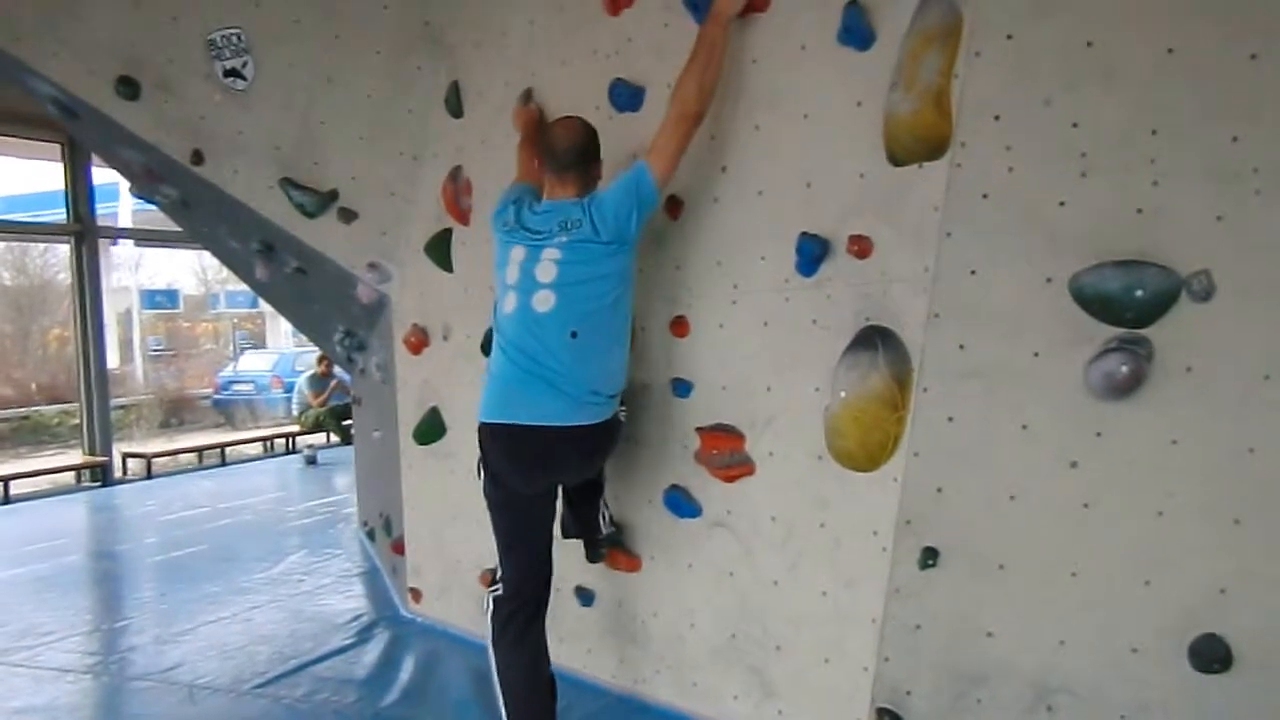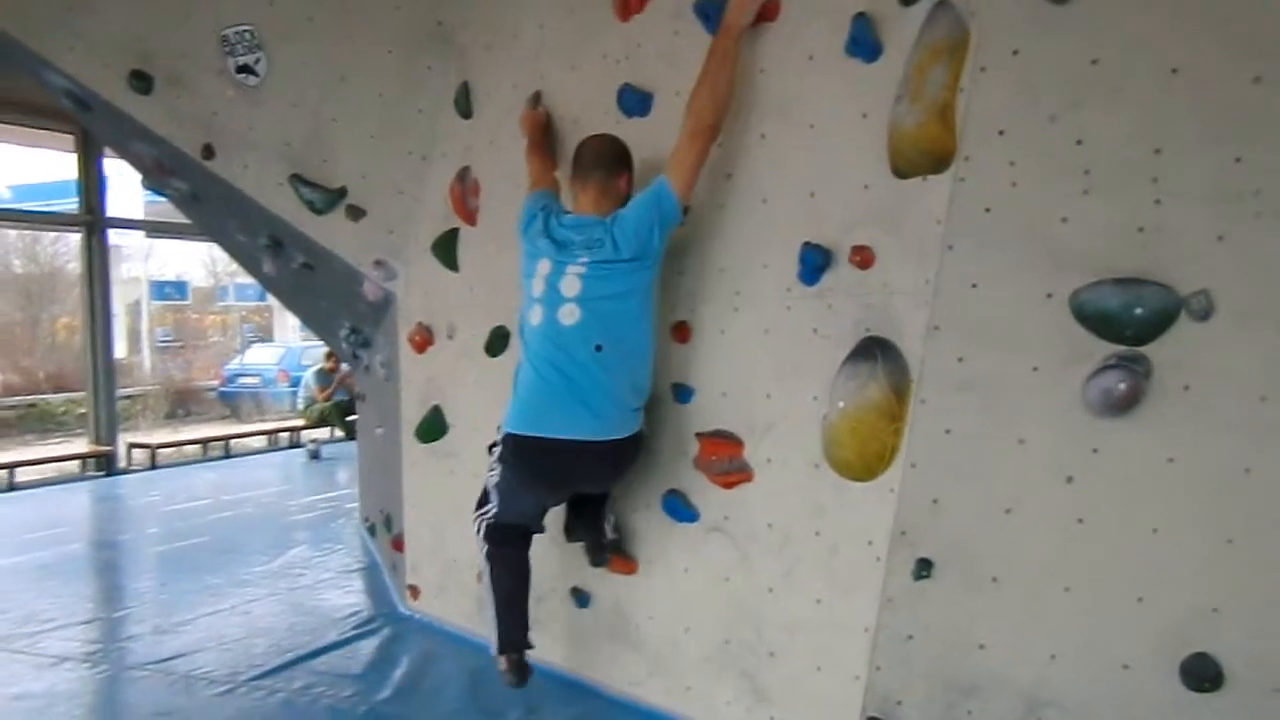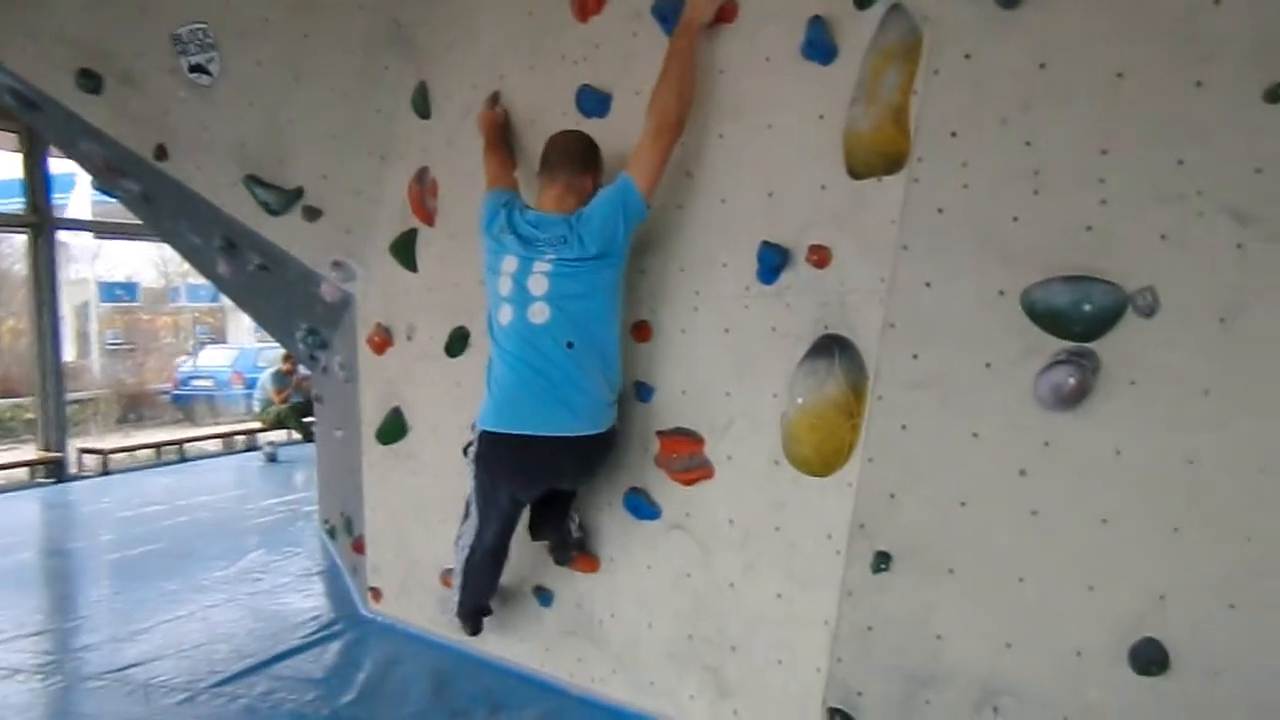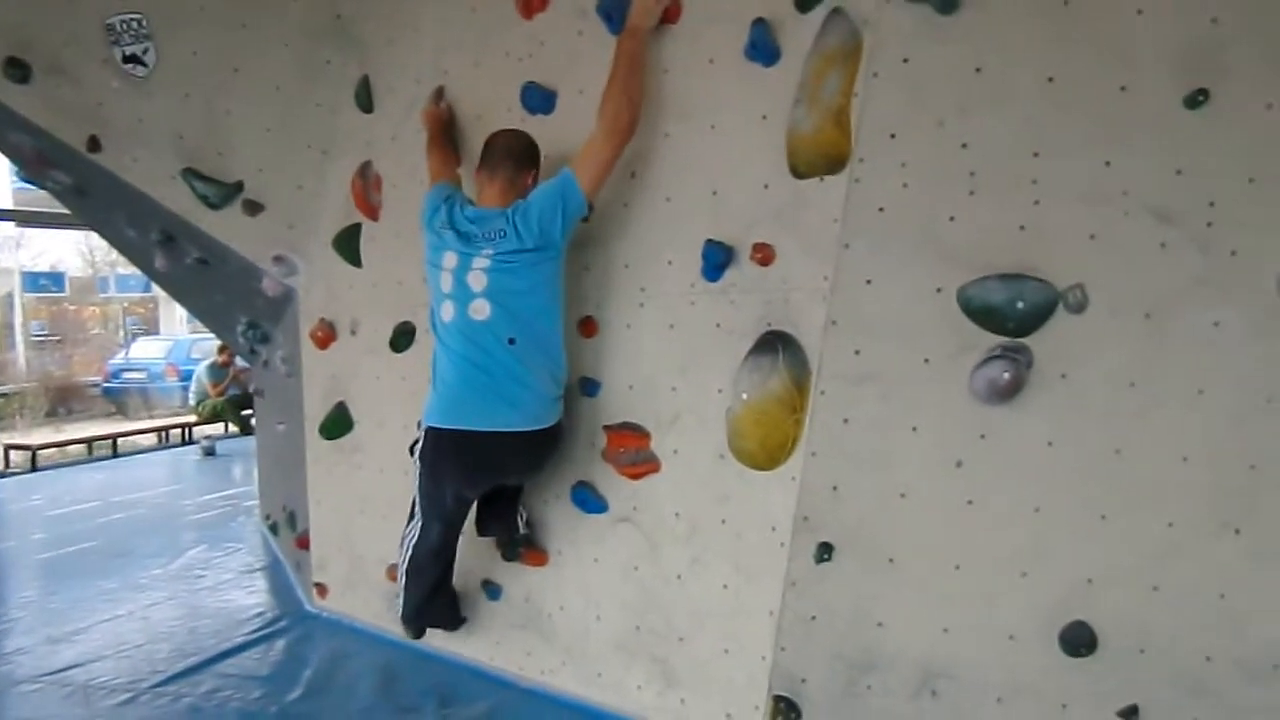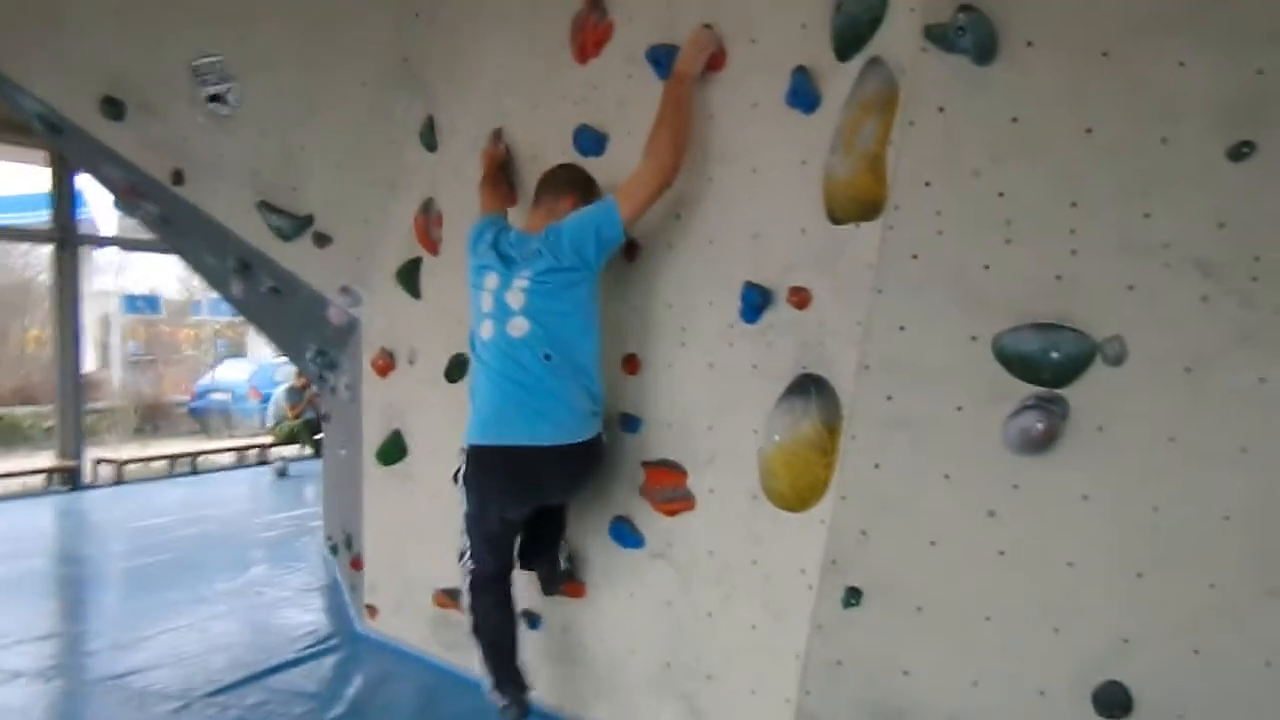
dt=0.5s
person 1, frame 1
left shoulder: (510, 220)
right shoulder: (613, 217)
left elbow: (528, 169)
right elbow: (685, 116)
left wrist: (527, 131)
left hip: (506, 435)
right hip: (583, 435)
left knee: (518, 595)
right ankle: (594, 529)
person 1, frame 2
left shoulder: (539, 229)
right shoulder: (635, 234)
left elbow: (541, 166)
right elbow: (700, 130)
left wrist: (536, 134)
left hip: (530, 446)
right hip: (611, 449)
left knee: (502, 521)
left ankle: (510, 644)
right ankle: (593, 529)
person 1, frame 3
left shoulder: (502, 226)
right shoulder: (600, 231)
left elbow: (498, 164)
right elbow: (663, 128)
left wrist: (493, 129)
left hip: (506, 440)
right hip: (584, 443)
left knee: (486, 529)
left ankle: (470, 609)
right ankle: (559, 530)
person 1, frame 4
left shoulder: (442, 222)
right shoulder: (539, 225)
left elbow: (441, 162)
right elbow: (614, 130)
left wrist: (438, 126)
left hip: (452, 435)
right hip: (531, 438)
left knee: (432, 529)
left ankle: (421, 614)
right ankle: (505, 523)
person 1, frame 5
left shoulder: (488, 248)
right shoulder: (574, 243)
left elbow: (494, 195)
right elbow: (659, 170)
left wrist: (494, 166)
right wrist: (683, 74)
left hip: (493, 455)
right hip: (571, 453)
left knee: (487, 568)
right ankle: (547, 557)
